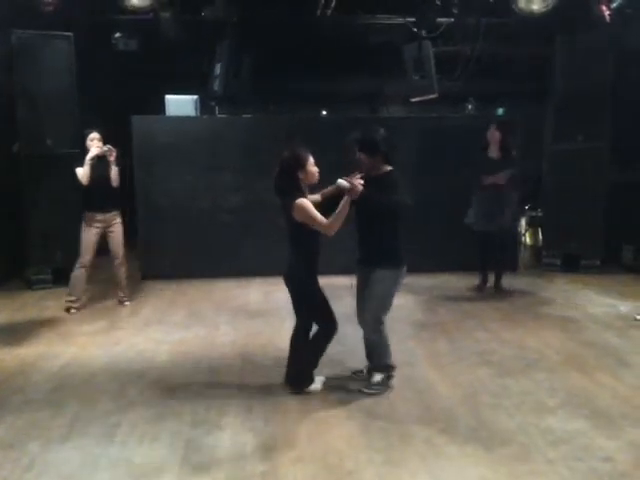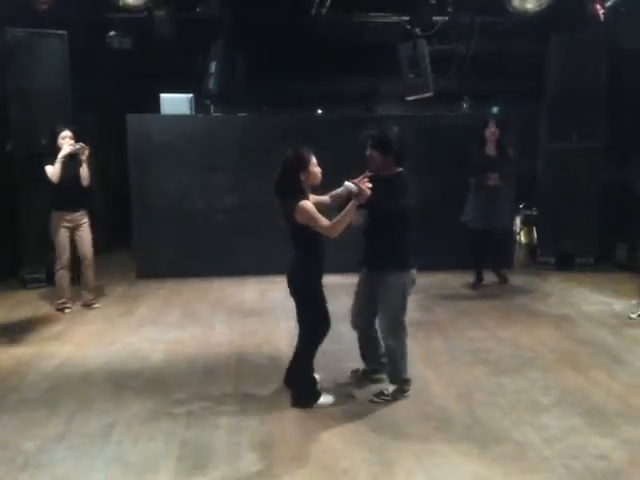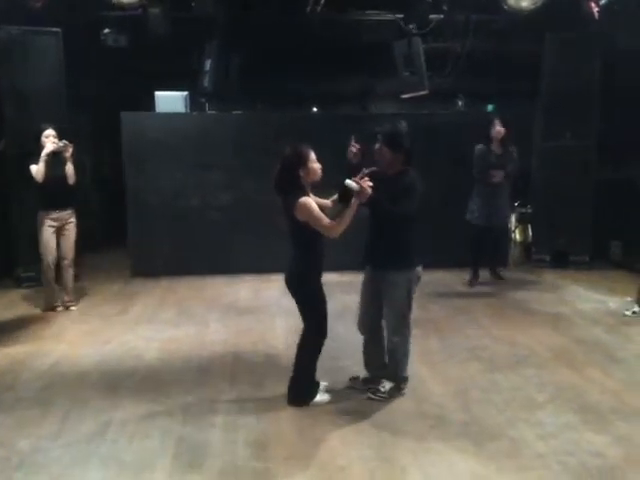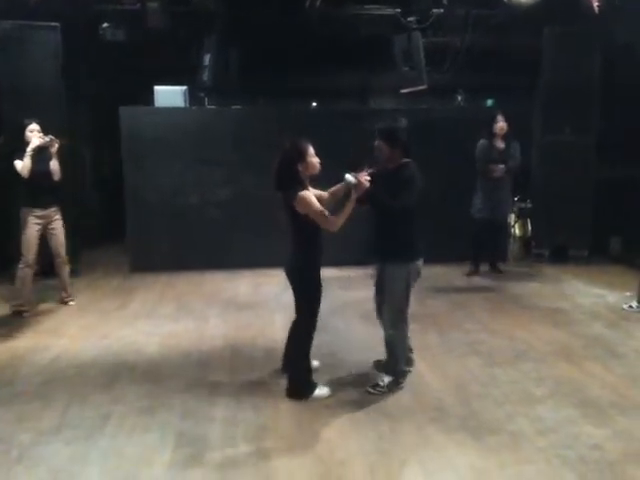
dt=0.4s
person 1, frame 1
left shoulder: (392, 182)
right shoulder: (367, 180)
left elbow: (395, 207)
left wrist: (361, 195)
left hip: (388, 264)
right hip: (368, 261)
left knee: (372, 319)
right knee: (365, 318)
left ankle: (385, 372)
right ankle: (374, 365)
person 1, frame 2
left shoulder: (402, 184)
right shoulder: (376, 180)
left elbow: (395, 212)
right elbow: (372, 213)
left wrist: (368, 198)
left hip: (396, 269)
right hip: (373, 264)
left knee: (391, 328)
right knee: (360, 319)
left ankle: (399, 383)
right ankle: (374, 367)
person 1, frame 3
left shoulder: (410, 182)
right shoulder: (377, 176)
left elbow: (399, 216)
right elbow: (346, 198)
left wrist: (370, 197)
right wrist: (353, 167)
left hip: (401, 268)
right hip: (376, 264)
left knee: (396, 326)
right knee: (368, 323)
left ankle: (397, 381)
right ankle: (376, 374)
person 1, frame 4
left shoulder: (410, 176)
right shoulder: (382, 173)
left elbow: (398, 209)
right elbow: (365, 198)
left wrist: (369, 191)
left hip: (404, 258)
right hip: (386, 255)
left knee: (394, 317)
right knee: (385, 313)
left ankle: (397, 374)
right ankle: (401, 359)
person 2, frame 1
left shoulder: (300, 197)
right shoulder: (299, 204)
left elbow: (319, 198)
right elbow: (329, 228)
left wrist: (341, 187)
right wrist: (348, 197)
left hip: (300, 272)
right hip: (302, 275)
left knee: (305, 323)
right knee: (328, 324)
left ankle: (299, 374)
right ankle: (300, 378)
person 2, frame 2
left shoulder: (302, 198)
right shoulder: (301, 206)
left elbow: (328, 199)
right elbow: (331, 229)
left wrist: (351, 187)
right wrist: (356, 201)
left hip: (304, 275)
right hip: (306, 278)
left knee: (313, 327)
right knee: (314, 331)
left ankle: (296, 376)
right ankle: (305, 394)
person 2, frame 3
left shoulder: (303, 196)
right shoulder: (302, 202)
left elbow: (328, 205)
right elbow: (333, 230)
right wrist: (357, 200)
left hip: (304, 274)
right hip: (304, 277)
left knee: (314, 329)
right knee: (316, 332)
left ankle: (306, 383)
right ankle: (301, 393)
person 2, frame 4
left shoulder: (301, 190)
right shoulder: (301, 196)
left elbow: (326, 197)
right elbow: (332, 224)
left wrist: (350, 183)
right wrist: (355, 194)
left hip: (302, 264)
right hip: (305, 267)
left knee: (305, 317)
right knee: (307, 321)
left ankle: (293, 362)
right ankle: (300, 386)
person 3, frame 1
left shoulder: (108, 162)
right shoulder: (83, 163)
left elbow: (115, 183)
right elbow: (84, 181)
left wrist: (112, 162)
right wrist: (89, 159)
left hip: (113, 215)
right hip: (91, 217)
left knee: (119, 257)
right knee: (84, 260)
left ankle: (123, 295)
right ankle: (74, 301)
person 3, frame 2
left shoulder: (77, 160)
right shoulder: (52, 162)
left elbow: (85, 183)
right elbow: (54, 179)
left wrist: (84, 161)
right wrist: (61, 156)
left hip: (80, 215)
right hip: (60, 216)
left knee: (87, 257)
right knee: (63, 261)
left ankle: (89, 297)
right ankle: (63, 301)
person 3, frame 3
left shoulder: (62, 159)
right shoulder: (36, 161)
left elbow: (71, 181)
right elbow: (39, 178)
left wrist: (68, 159)
right wrist: (44, 155)
left hip: (68, 214)
right hip: (47, 216)
left knee: (68, 259)
right knee: (49, 260)
left ankle: (68, 299)
right ankle: (51, 301)
person 3, frame 4
left shoulder: (46, 154)
right shoulder: (20, 156)
left elbow: (57, 177)
right elbow: (24, 173)
left wrist: (53, 154)
right wrist: (30, 150)
left hip: (53, 212)
right hip: (31, 213)
left knee: (61, 255)
right knee: (28, 259)
left ankle: (66, 295)
right ankle: (21, 304)
person 4, frame 1
left shoulder: (509, 157)
right shoulder: (480, 157)
left elbow: (513, 180)
right elbow: (476, 179)
left wrist: (489, 179)
right wrist: (496, 179)
left hip: (503, 205)
right hip: (482, 204)
left knee: (501, 243)
right knee: (482, 242)
left ankle: (498, 280)
right ankle: (483, 278)
person 4, frame 2
left shoulder: (505, 154)
right shoulder: (476, 153)
left elbow: (508, 177)
right elbow: (473, 178)
left wrist: (495, 179)
right wrist: (490, 179)
left hip: (500, 201)
right hip: (480, 201)
left knee: (501, 238)
right knee: (478, 239)
left ankle: (498, 268)
right ankle: (478, 276)
person 4, frame 3
left shoulder: (509, 151)
right shoulder: (481, 149)
left elbow: (512, 171)
right elbow: (478, 173)
left wrist: (497, 174)
right wrist: (496, 175)
left hip: (501, 197)
right hip: (482, 197)
left knee: (500, 234)
right knee: (478, 235)
left ankle: (494, 268)
right ankle: (474, 272)
person 4, frame 4
left shoulder: (513, 145)
right shoulder: (484, 144)
left elbow: (514, 165)
right elbow: (481, 167)
left wrist: (497, 168)
right wrist: (500, 169)
left hip: (503, 192)
right hip: (485, 191)
left knee: (500, 228)
right knee: (480, 227)
left ankle: (494, 262)
right ankle: (475, 263)
